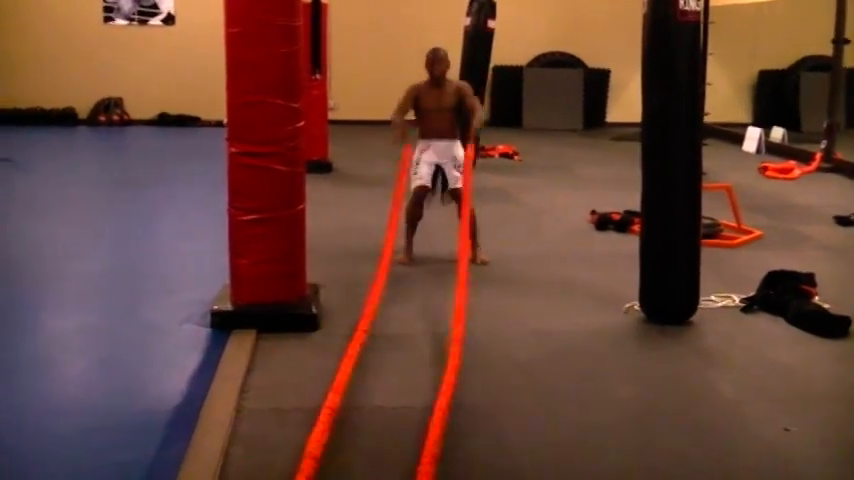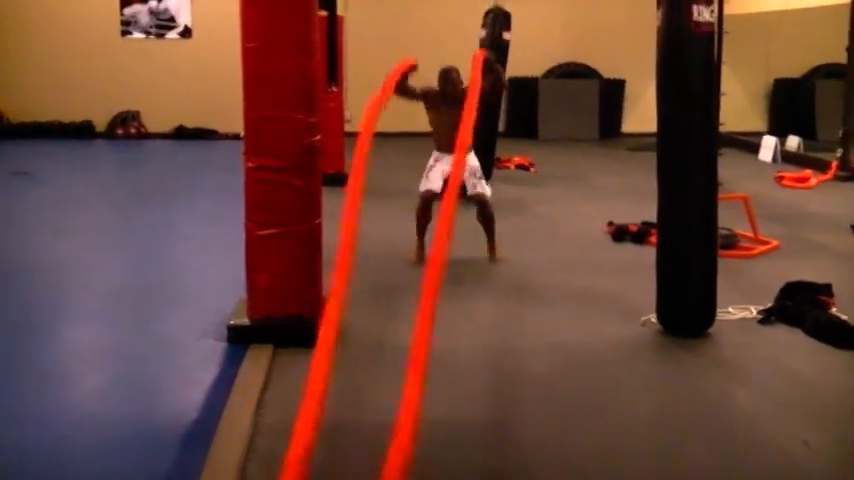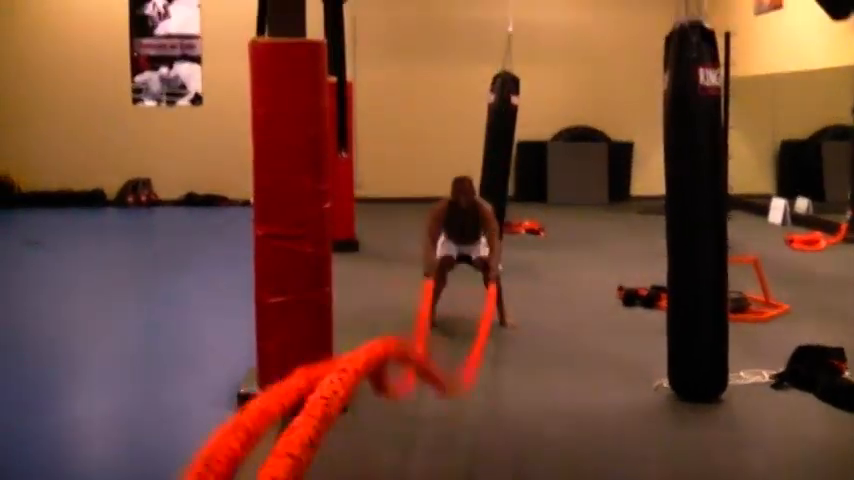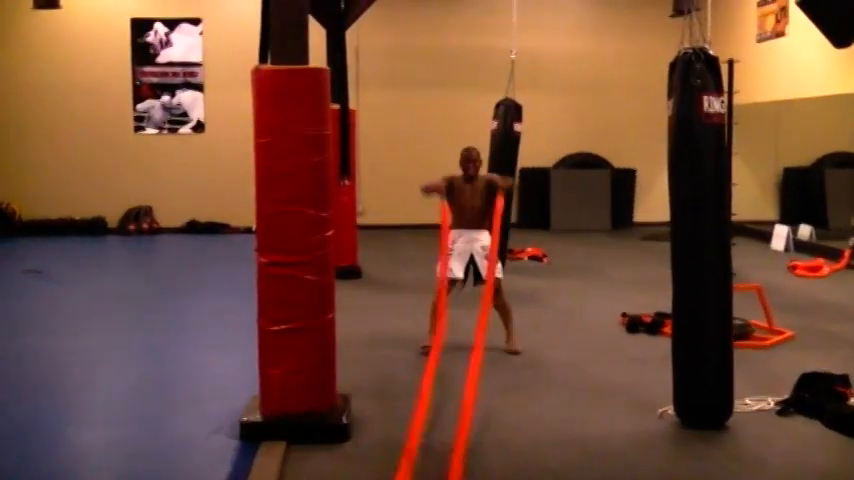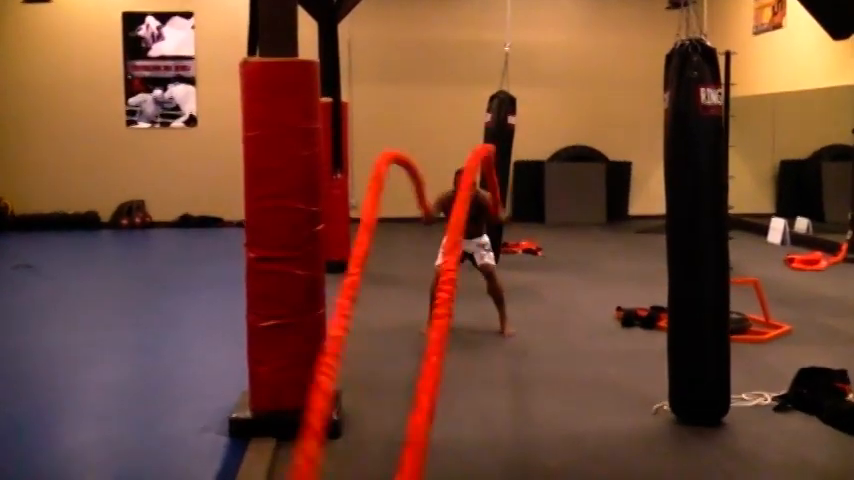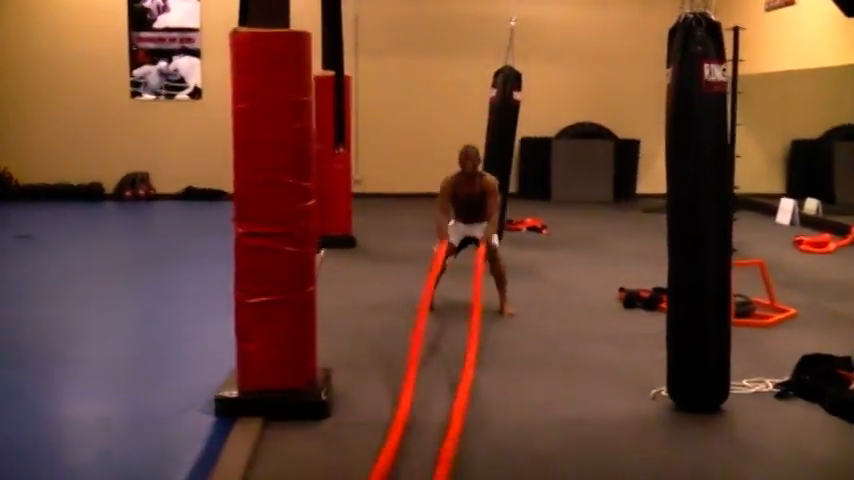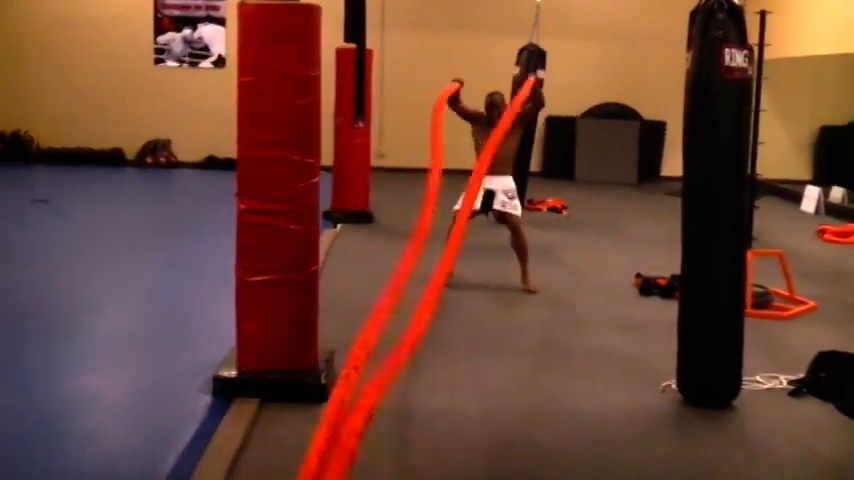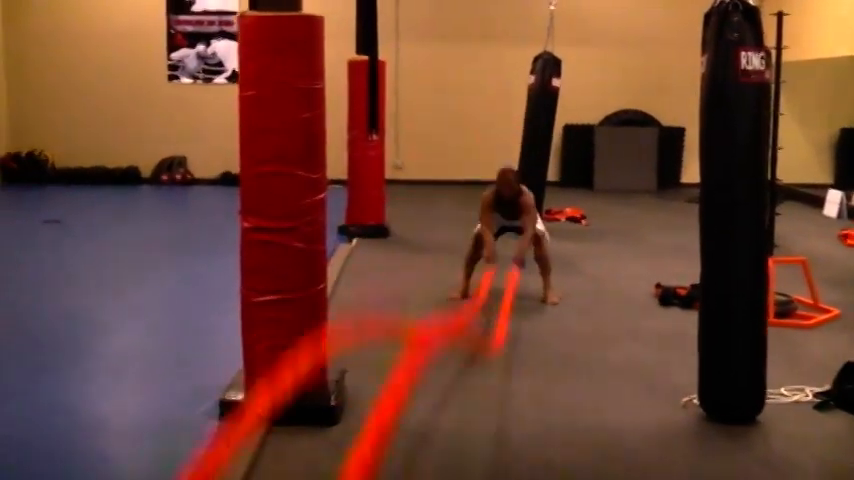
dt=0.3s
person 1, frame 1
left shoulder: (460, 88)
right shoulder: (416, 90)
left elbow: (476, 110)
right elbow: (399, 112)
left wrist: (475, 123)
right wrist: (399, 122)
left hip: (452, 148)
right hip: (426, 148)
left knee: (460, 194)
right knee: (419, 191)
left ankle: (475, 248)
right ankle: (408, 246)
person 1, frame 2
left shoulder: (469, 95)
right shoulder: (430, 95)
left elbow: (499, 84)
right elbow: (400, 89)
left wrist: (491, 65)
right wrist: (406, 74)
left hip: (467, 158)
right hip: (440, 158)
left knee: (482, 200)
right knee: (426, 198)
left ankle: (492, 245)
right ankle: (420, 246)
person 1, frame 3
left shoulder: (484, 209)
right shoulder: (441, 209)
left elbow: (494, 242)
right elbow: (430, 241)
left wrist: (494, 268)
right wrist: (428, 266)
left hip: (475, 244)
right hip: (450, 242)
left knee: (487, 265)
right knee: (442, 264)
left ankle: (502, 315)
right ankle: (430, 313)
person 1, frame 4
left shoulder: (489, 181)
right shoulder: (452, 182)
left elbow: (505, 183)
right elbow: (429, 187)
left wrist: (504, 184)
right wrist: (433, 188)
left hip: (483, 239)
right hip: (458, 239)
left knee: (496, 285)
right knee: (447, 283)
left ankle: (510, 337)
right ankle: (431, 335)
person 1, frame 5
left shoulder: (483, 198)
right shoulder: (446, 198)
left elbow: (499, 219)
right elbow: (428, 219)
left wrist: (497, 214)
right wrist: (430, 214)
left hip: (478, 240)
left knee: (490, 273)
right knee: (440, 274)
left ankle: (504, 322)
person 1, frame 6
left shoulder: (489, 183)
right shoulder: (449, 182)
left elbow: (494, 214)
right elbow: (442, 212)
left wrist: (488, 236)
right wrist: (442, 235)
left hip: (482, 223)
right hip: (459, 222)
left knee: (493, 255)
left ankle: (504, 302)
person 1, frame 7
left shoulder: (516, 121)
right shoulder: (477, 120)
left elbow: (539, 104)
right elbow: (455, 105)
left wrist: (535, 87)
right wrist: (456, 90)
left hip: (504, 181)
right hip: (479, 179)
left knee: (514, 224)
right knee: (458, 219)
left ankle: (526, 276)
person 1, frame 8
left shoulder: (526, 198)
right shoulder: (489, 197)
left elbow: (529, 231)
right elbow: (486, 227)
left wrist: (522, 252)
right wrist: (488, 248)
left hip: (522, 218)
right hip: (499, 217)
left knee: (539, 237)
right knee: (478, 238)
left ankle: (547, 289)
right ankle: (465, 286)
